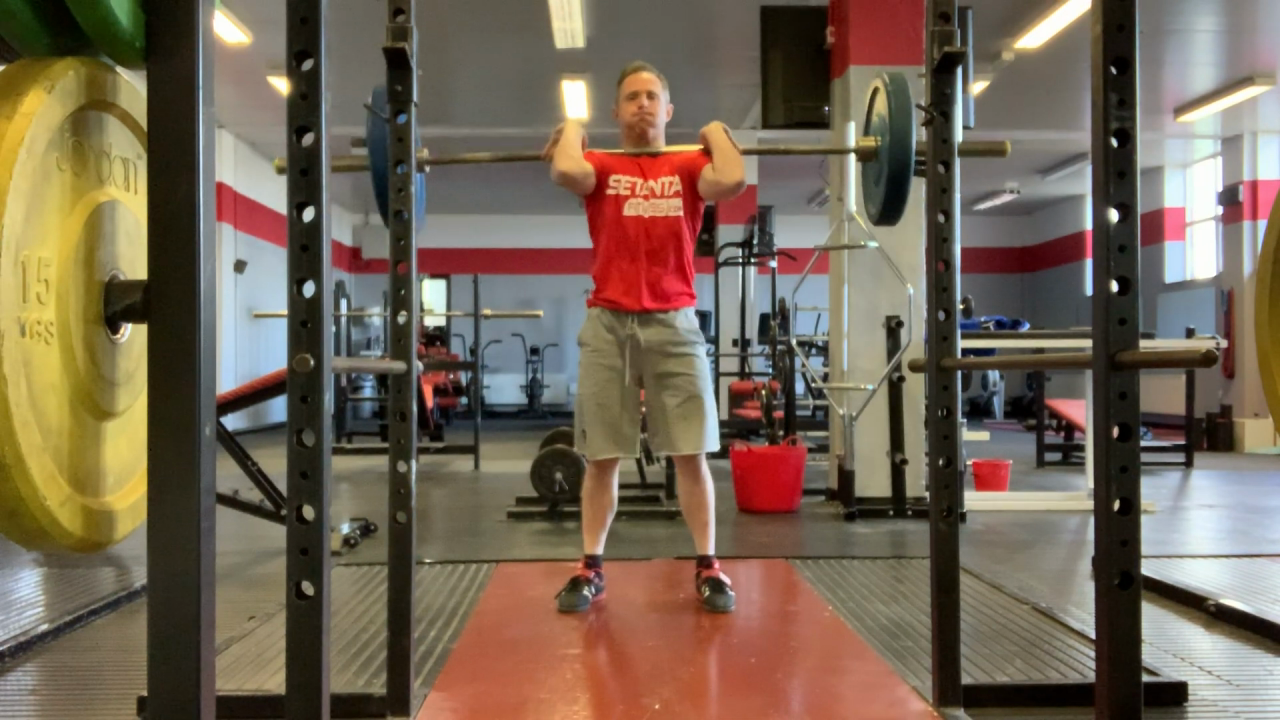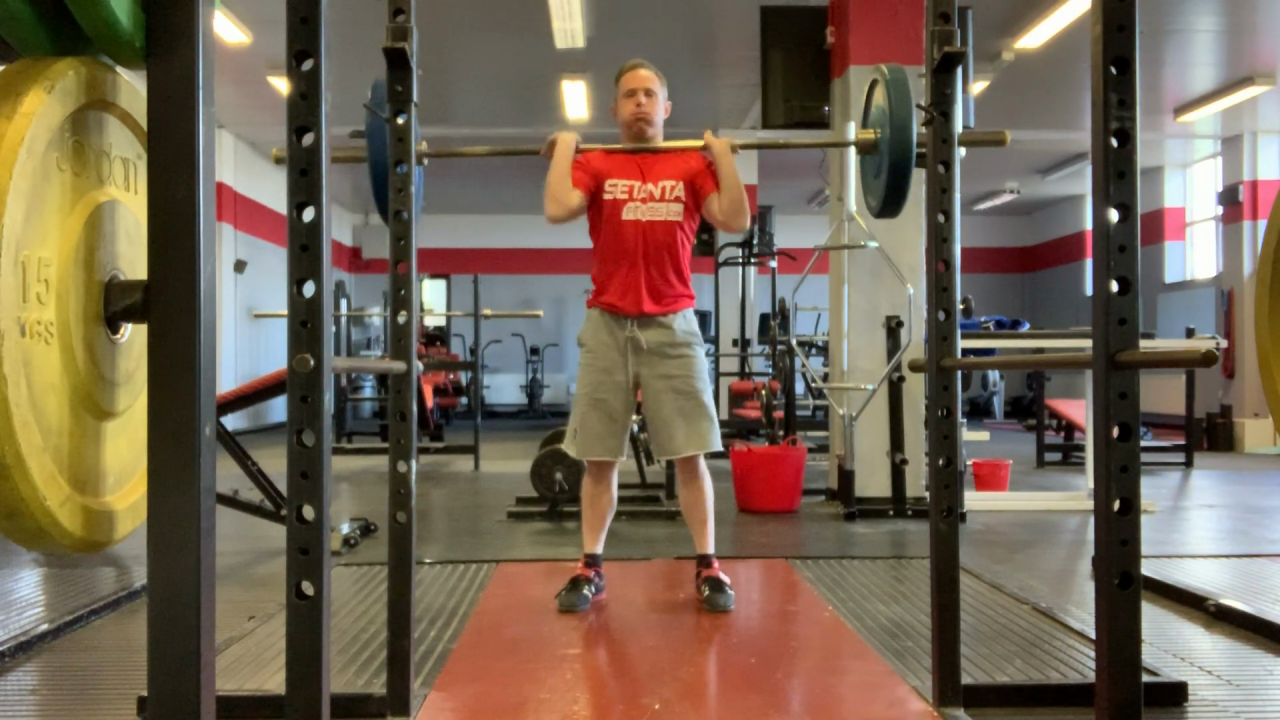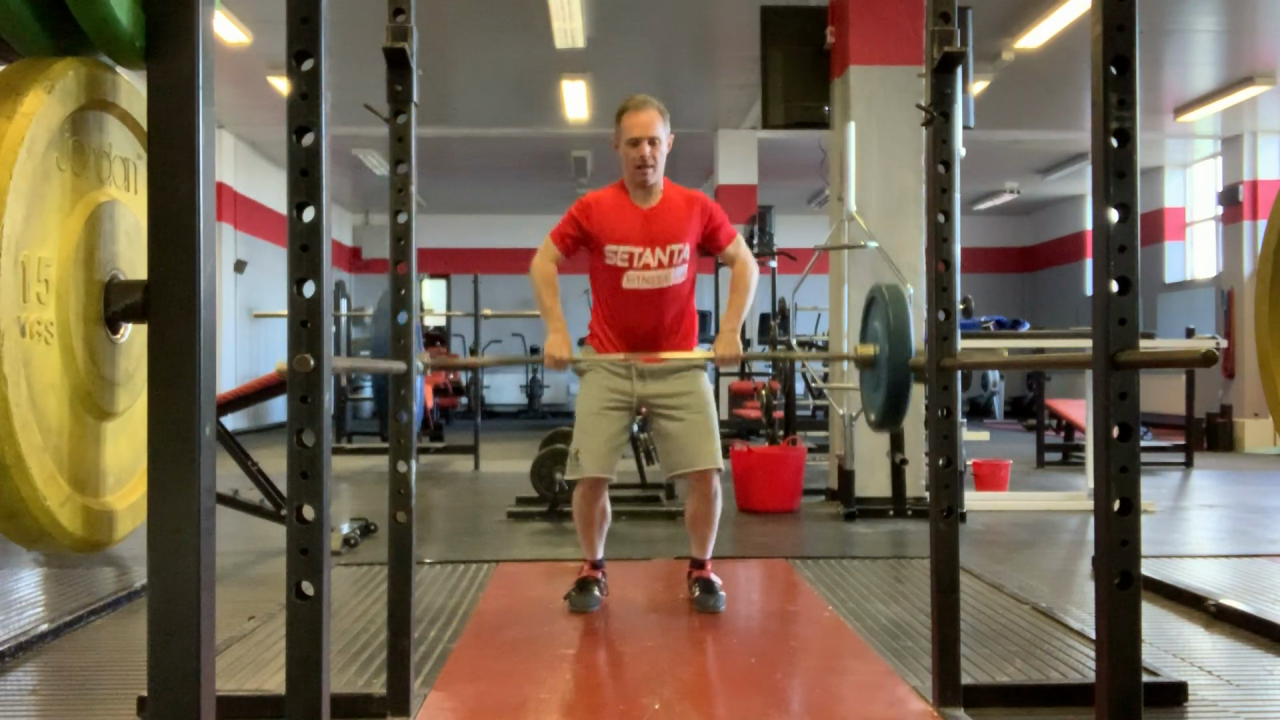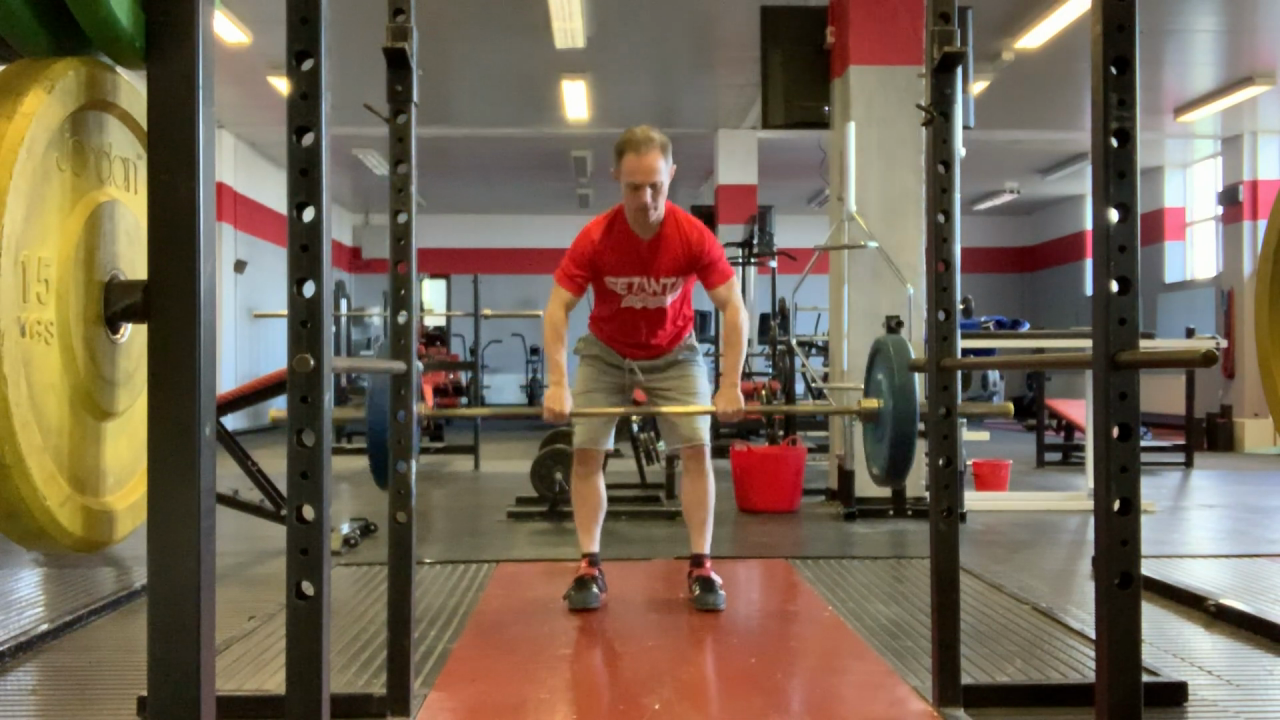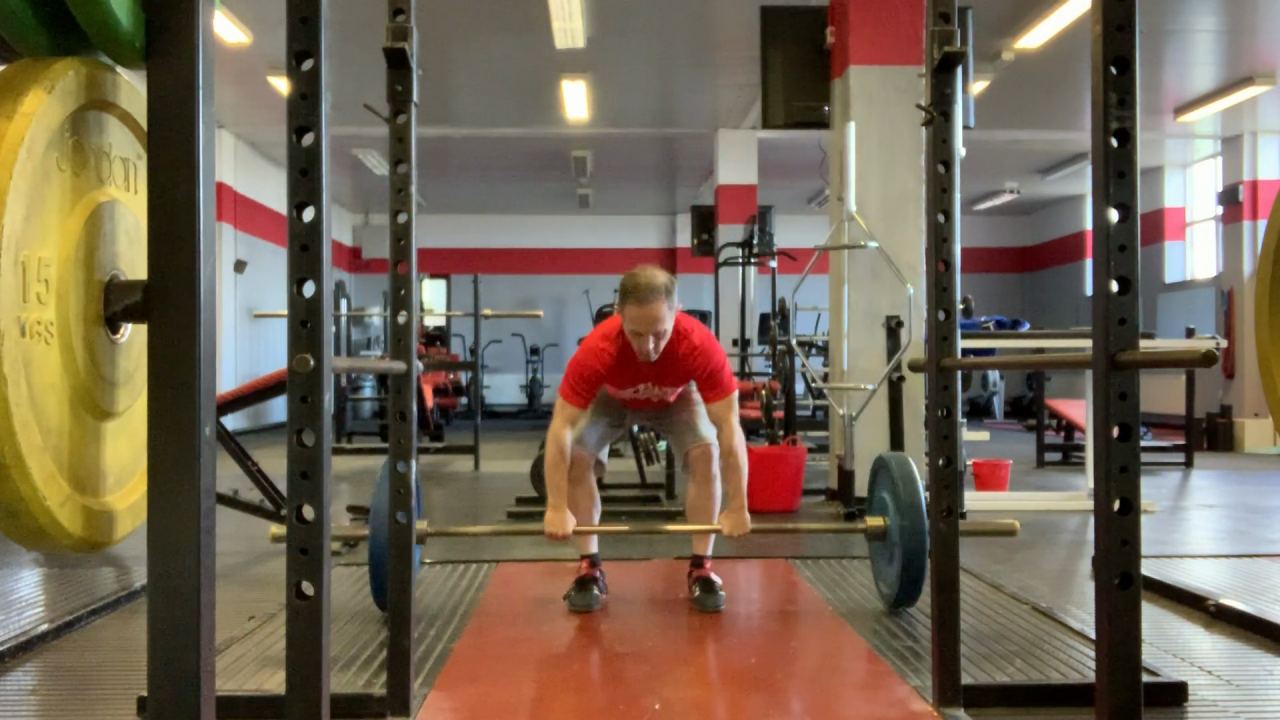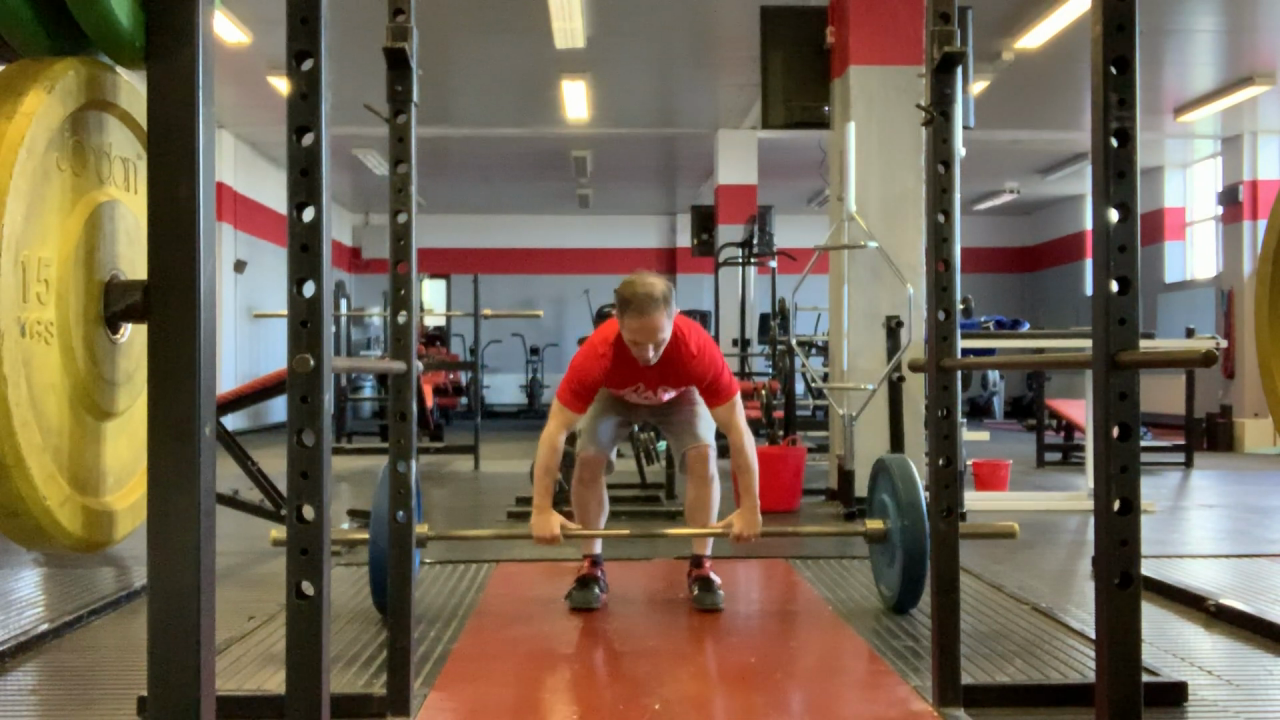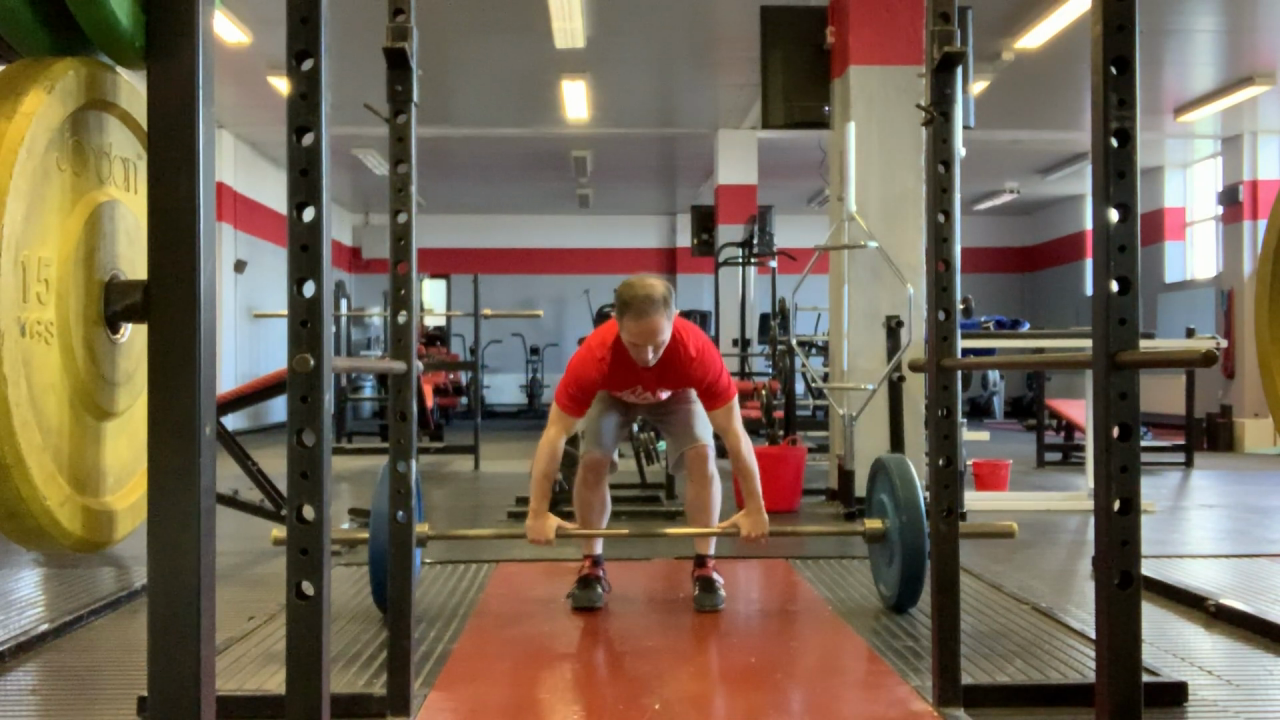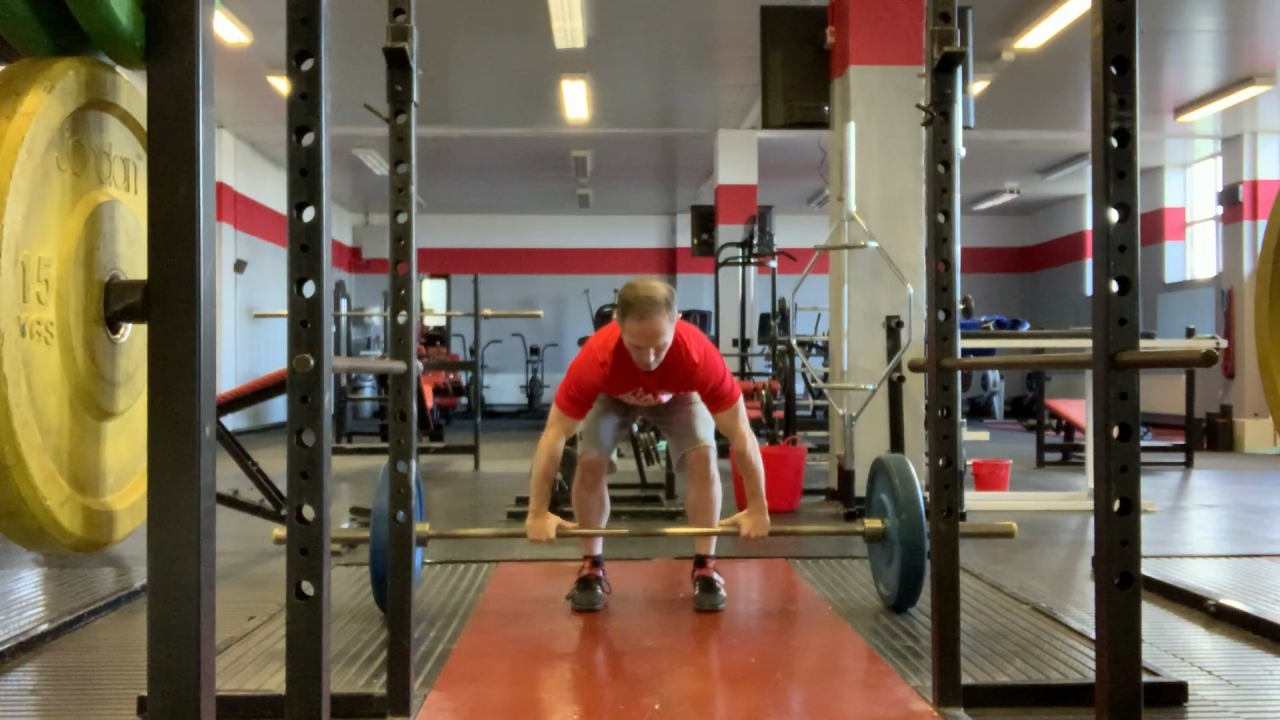
dt=0.4s
person 1, frame 1
left shoulder: (690, 164)
right shoulder: (601, 165)
left elbow: (732, 181)
right elbow: (566, 173)
left wrist: (717, 134)
right wrist: (571, 131)
left hip: (674, 323)
right hip: (609, 324)
left knee: (690, 453)
right knee: (602, 455)
left ankle: (707, 567)
right ankle: (591, 568)
person 1, frame 2
left shoulder: (694, 165)
right shoulder: (594, 166)
left elbow: (737, 221)
right elbow: (557, 210)
left wrist: (723, 154)
right wrist: (562, 150)
left hip: (672, 325)
right hip: (608, 326)
left knee: (690, 454)
right knee: (598, 456)
left ankle: (708, 567)
right ankle: (590, 568)
person 1, frame 3
left shoulder: (698, 209)
right shoulder: (591, 210)
left elbow: (744, 263)
right elbow: (543, 263)
left wrist: (730, 334)
right wrist: (555, 332)
left hip: (680, 365)
right hip: (607, 365)
left knee: (706, 471)
right knee: (589, 477)
left ankle: (700, 570)
right ankle: (592, 570)
person 1, frame 4
left shoulder: (694, 236)
right shoulder: (594, 238)
left elbow: (733, 308)
right elbow: (557, 308)
left wrist: (730, 386)
right wrist: (557, 384)
left hip: (674, 352)
right hip: (603, 353)
left knee: (696, 447)
right knee: (586, 453)
left ankle: (700, 567)
right ankle: (590, 567)
person 1, frame 5
left shoulder: (701, 346)
right shoulder: (596, 350)
left elbow: (728, 428)
right elbow: (561, 430)
left wrist: (737, 509)
right wrist: (556, 509)
left hip: (676, 397)
right hip: (610, 398)
left knee: (705, 453)
right knee: (578, 458)
left ankle: (701, 569)
right ankle: (589, 569)
person 1, frame 6
left shoulder: (699, 351)
right shoulder: (595, 355)
left elbow: (738, 430)
right elbow: (555, 431)
left wrist: (750, 508)
right wrist: (541, 510)
left hip: (678, 394)
right hip: (614, 395)
left knee: (703, 454)
right knee: (589, 458)
left ankle: (701, 567)
right ankle: (592, 567)
person 1, frame 7
left shoulder: (699, 352)
right shoulder: (592, 357)
left elbow: (734, 433)
right elbow: (555, 434)
left wrist: (754, 509)
right wrist: (538, 512)
left hip: (675, 392)
right hip: (612, 395)
left knee: (701, 455)
right knee: (593, 460)
left ankle: (705, 567)
right ankle: (592, 567)
person 1, frame 8
left shoulder: (701, 357)
right shoulder: (594, 360)
left elbow: (741, 434)
right elbow: (554, 435)
left wrist: (757, 508)
right wrist: (538, 512)
left hip: (677, 394)
right hip: (613, 396)
left knee: (703, 456)
right knee: (591, 460)
left ankle: (705, 567)
right ankle: (592, 568)
